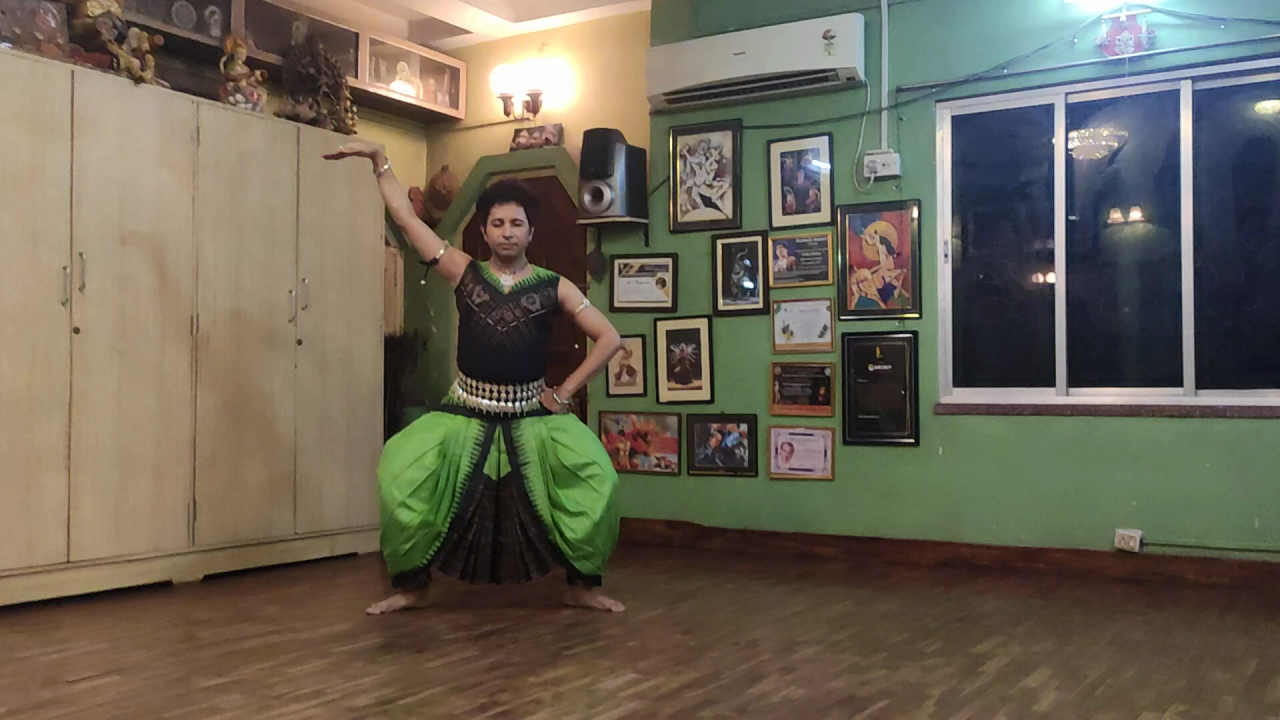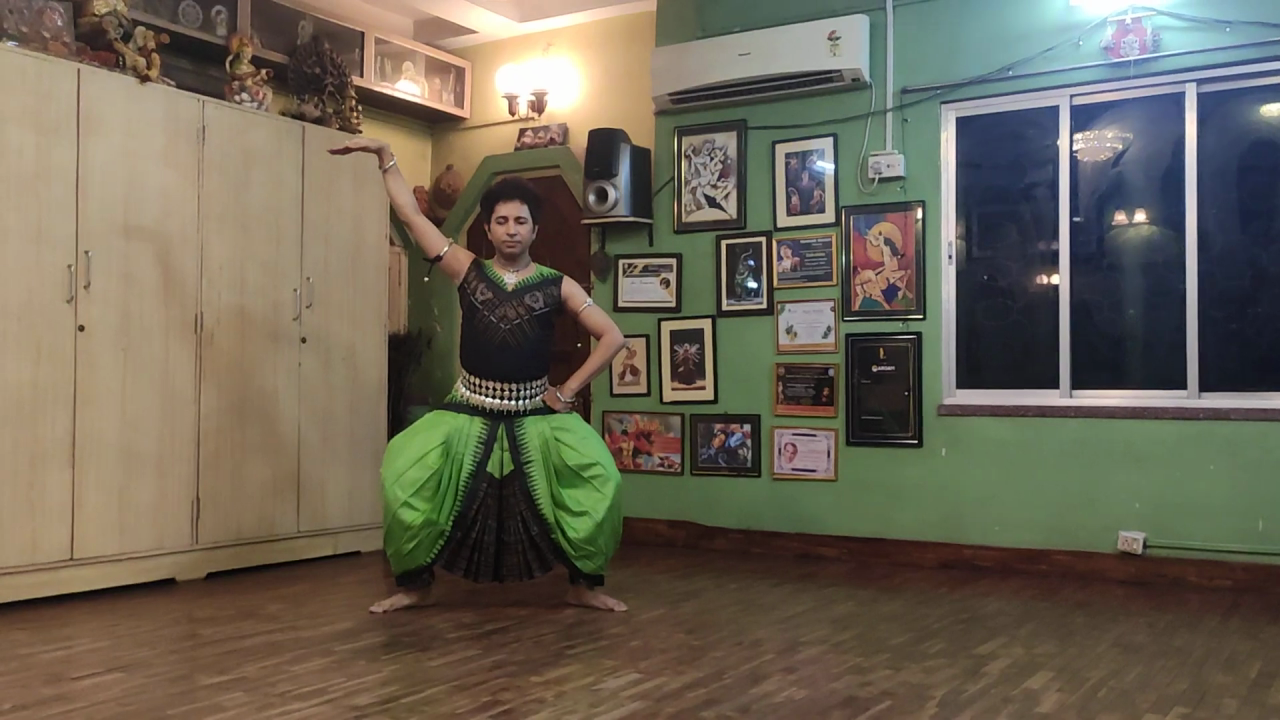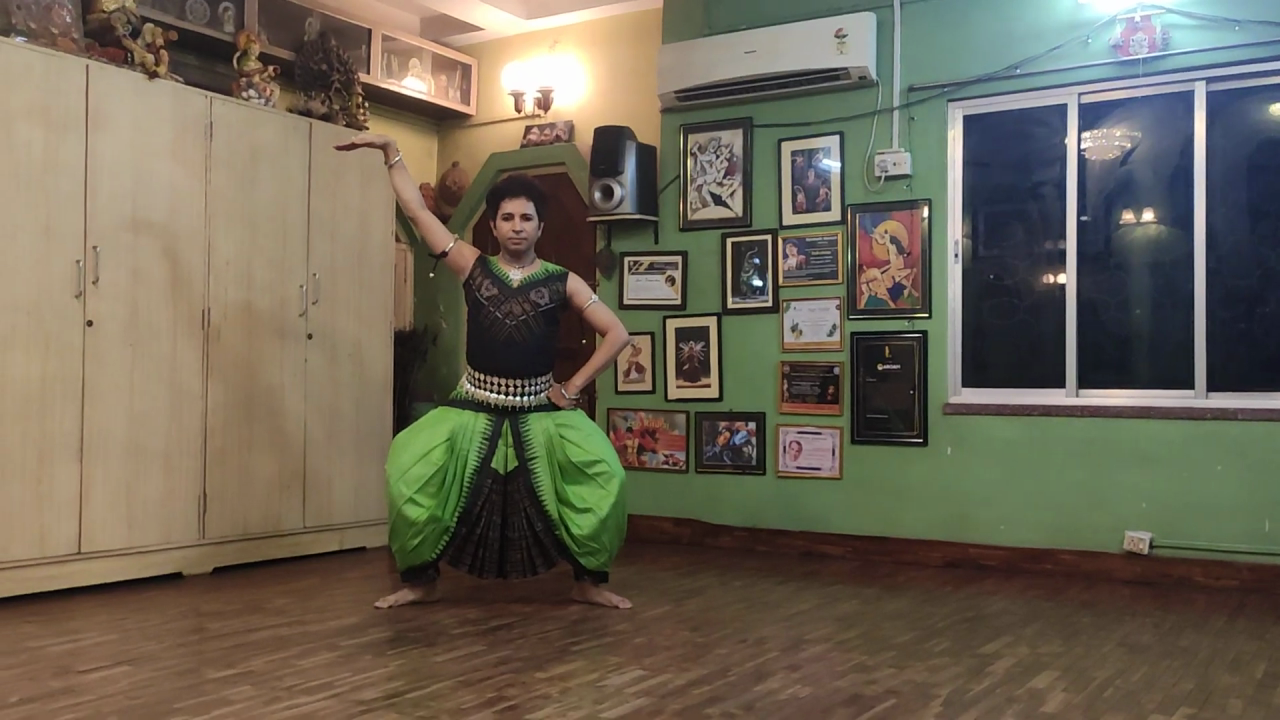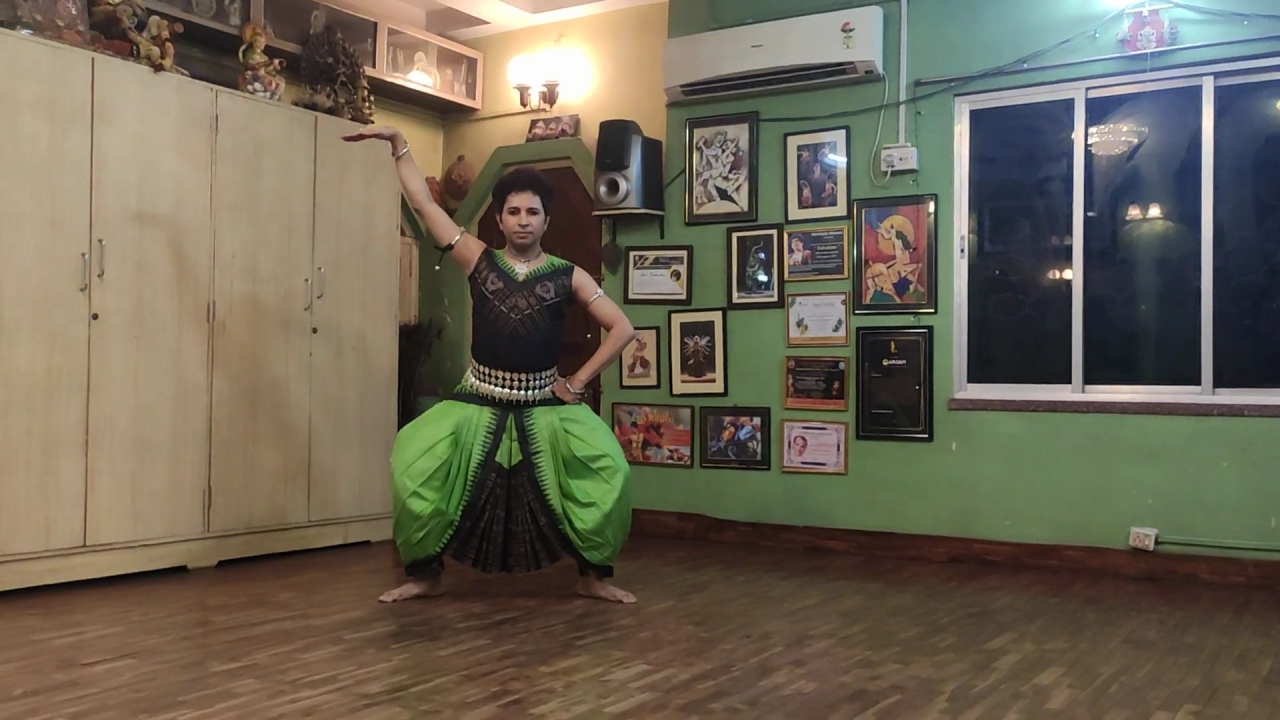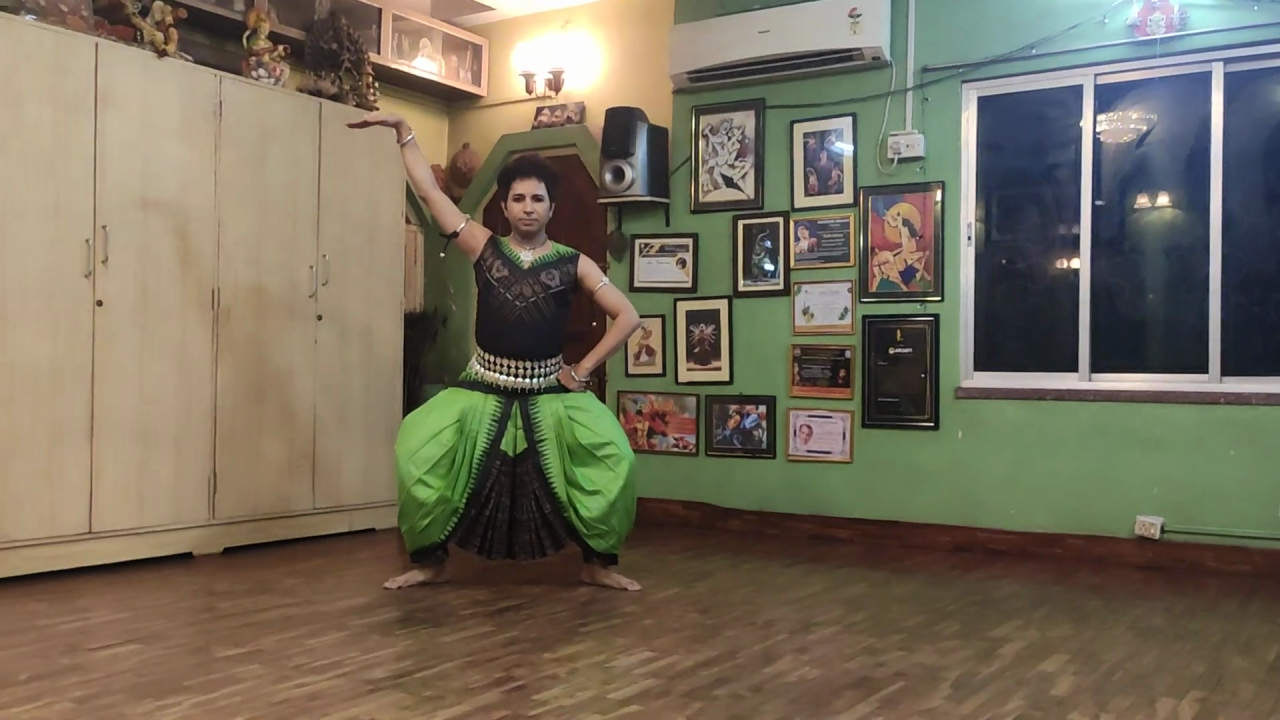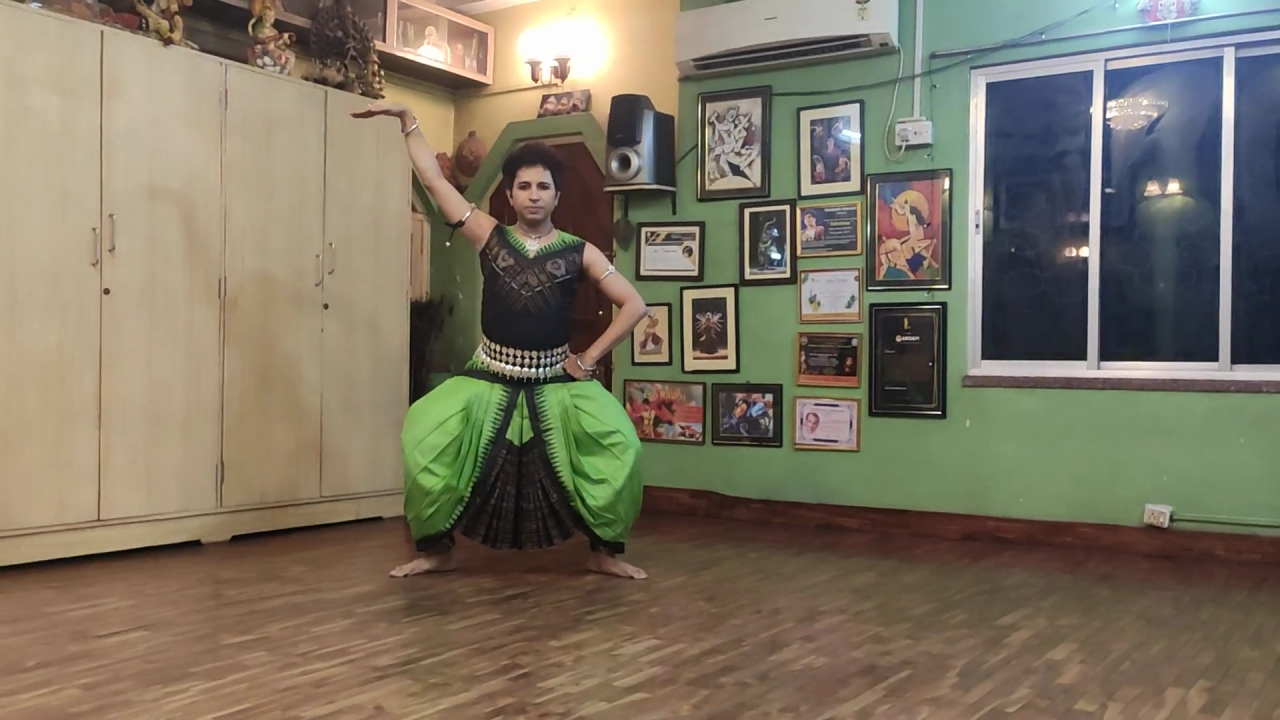
dt=0.4s
person 1, frame 1
left shoulder: (554, 287)
right shoulder: (464, 273)
left elbow: (609, 338)
right elbow: (406, 218)
left wrist: (565, 391)
right wrist: (379, 158)
left hip: (533, 415)
right hip: (466, 413)
left knee: (596, 477)
right knee: (400, 472)
left ankle: (582, 584)
right ankle: (411, 584)
person 1, frame 2
left shoulder: (558, 286)
right shoulder: (468, 271)
left elbow: (613, 337)
right elbow: (411, 215)
left wrist: (569, 390)
right wrist: (384, 154)
left hip: (535, 413)
right hip: (469, 411)
left knee: (599, 476)
right knee: (404, 471)
left ankle: (585, 584)
right ankle: (415, 582)
person 1, frame 3
left shoulder: (563, 282)
right shoulder: (473, 267)
left elbow: (617, 334)
right elbow: (417, 211)
left wrist: (574, 386)
right wrist: (390, 150)
left hip: (541, 410)
right hip: (475, 408)
left knee: (604, 474)
right knee: (408, 468)
left ankle: (588, 580)
right ankle: (421, 578)
person 1, frame 4
left shoulder: (568, 276)
right shoulder: (479, 261)
left elbow: (622, 329)
right elbow: (424, 203)
left wrist: (578, 382)
right wrist: (398, 143)
left hip: (545, 403)
right hip: (479, 401)
left knee: (608, 468)
right knee: (412, 461)
left ankle: (593, 575)
right ankle: (425, 573)
person 1, frame 5
left shoulder: (573, 264)
right shoulder: (484, 248)
left elbow: (627, 317)
right elbow: (429, 190)
left wrist: (583, 369)
right wrist: (403, 130)
left hip: (550, 392)
right hip: (484, 389)
left knee: (613, 457)
right knee: (417, 448)
left ankle: (597, 562)
right ankle: (430, 560)
person 1, frame 6
left shoulder: (579, 252)
right shoulder: (490, 237)
left elbow: (634, 305)
right elbow: (434, 180)
left wrist: (589, 359)
right wrist: (407, 118)
left hip: (556, 380)
right hip: (490, 377)
left knee: (620, 445)
right knee: (423, 435)
left ankle: (605, 551)
right ankle: (436, 548)
